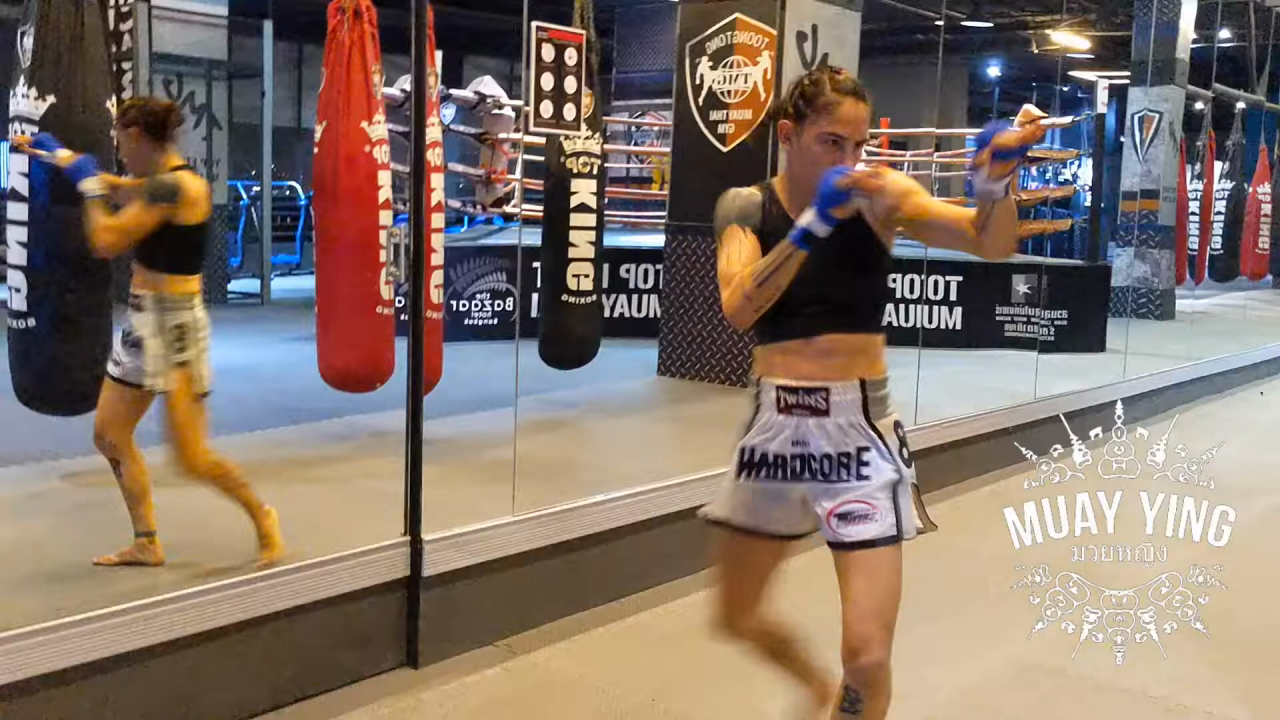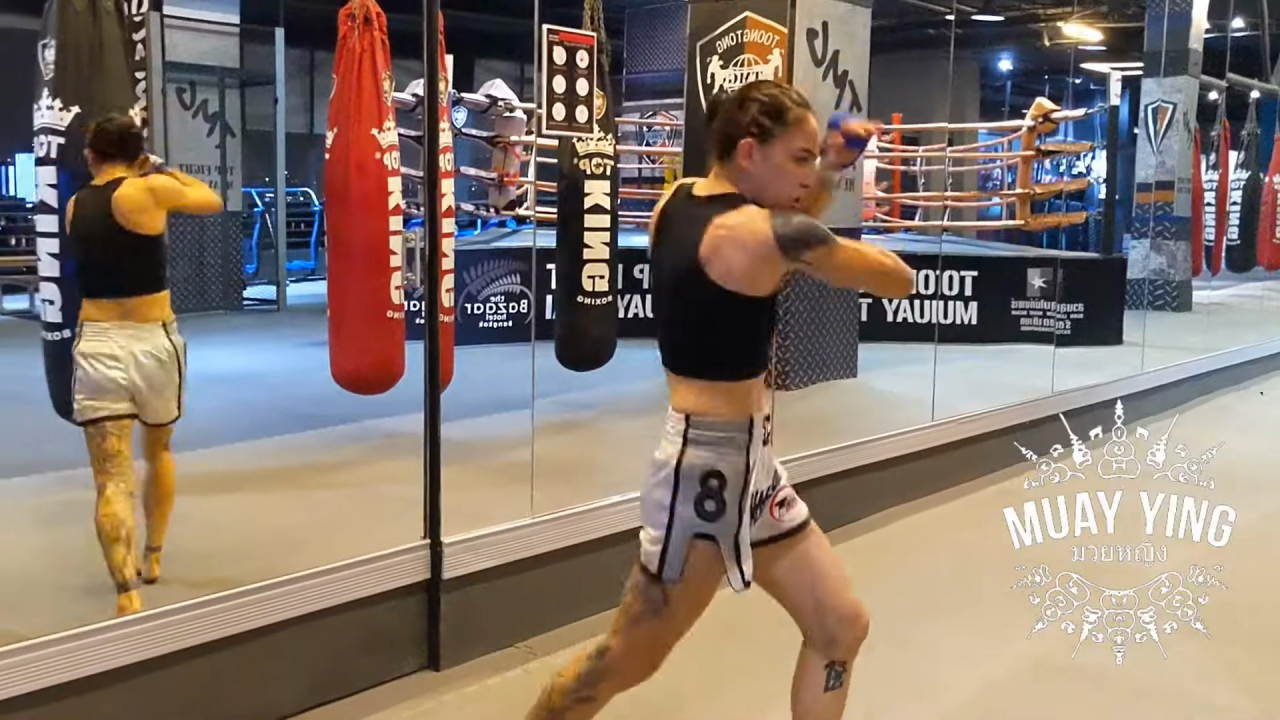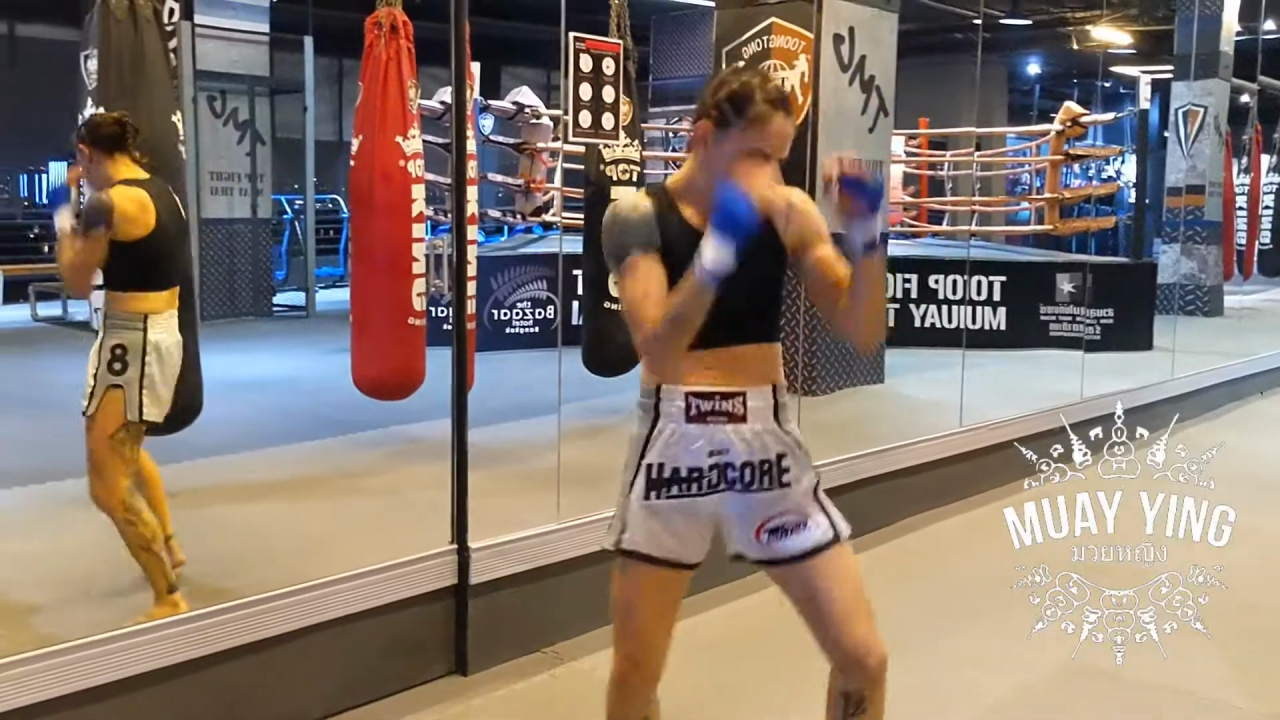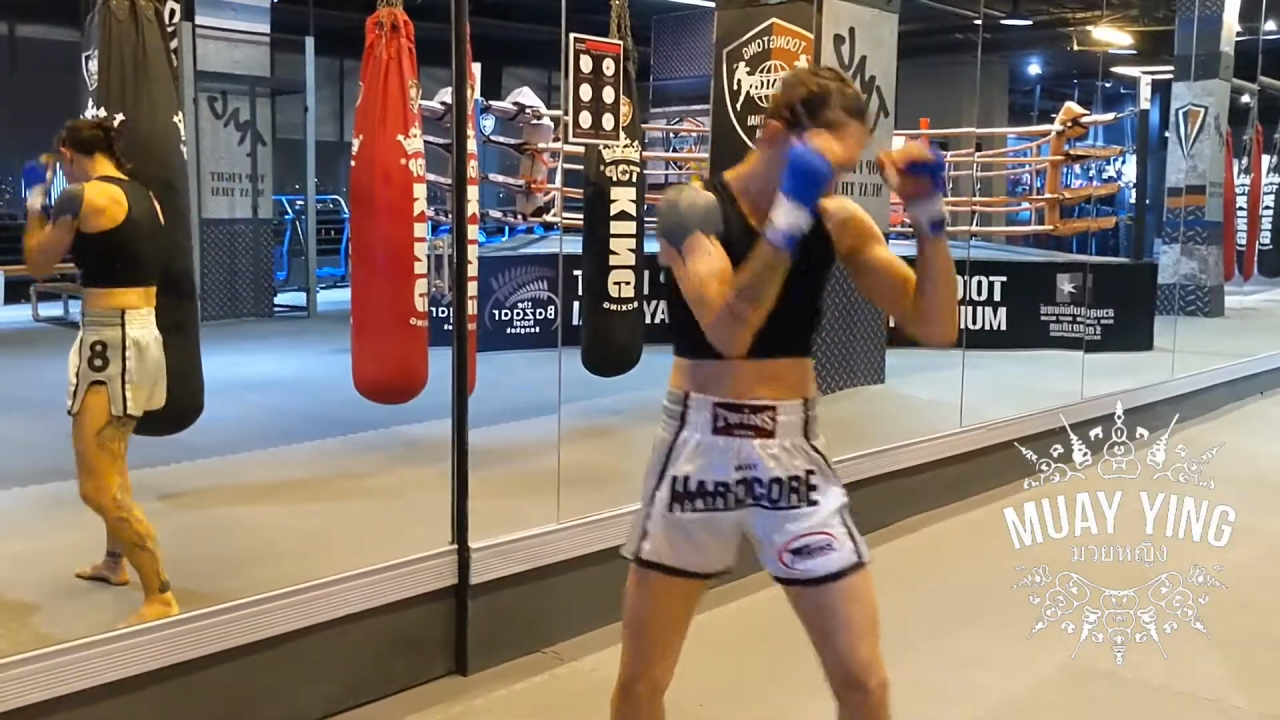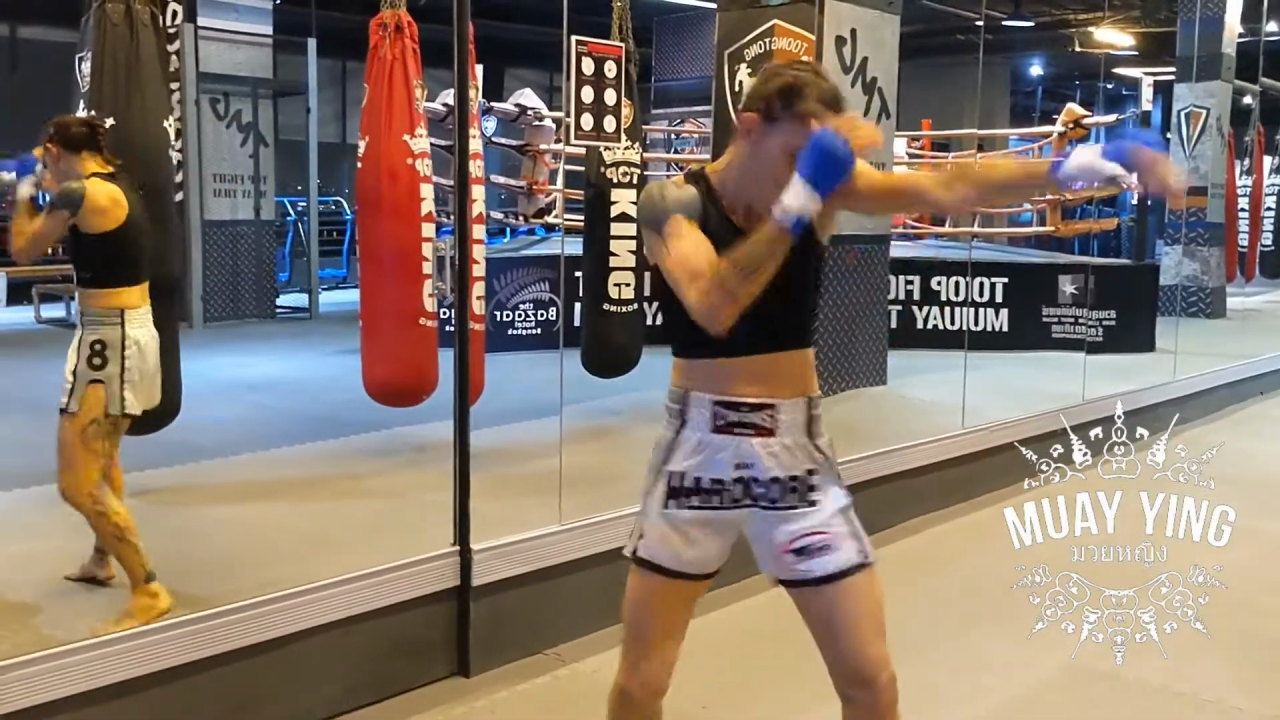
dt=0.5s
person 1, frame 1
left shoulder: (881, 197)
right shoulder: (744, 207)
left elbow: (990, 244)
right elbow: (740, 309)
left wrist: (995, 177)
right wrist: (814, 221)
left hip: (859, 434)
right hip: (774, 433)
left knee: (867, 654)
right knee: (735, 616)
person 1, frame 2
left shoulder: (683, 201)
right shoulder: (758, 231)
right elbow: (896, 281)
left wrist: (835, 167)
left hip: (737, 455)
right hip: (712, 466)
left knee: (844, 625)
right knee: (628, 659)
person 1, frame 3
left shoulder: (786, 211)
right shoulder: (636, 216)
left elbow: (864, 331)
right elbow: (656, 343)
left wrist: (864, 229)
right wrist: (721, 245)
left hip: (766, 443)
right hip: (673, 446)
left knee: (863, 659)
person 1, frame 4
left shoulder: (839, 222)
right shoulder: (692, 208)
left elbow: (936, 328)
right elbow: (728, 331)
left wrist: (929, 216)
right wrist: (791, 211)
left hip: (793, 458)
right hip: (700, 454)
person 1, frame 5
left shoulder: (826, 186)
right shoulder: (673, 202)
left elbow: (954, 189)
right elbow: (713, 307)
left wrist: (1080, 164)
right wrist: (799, 198)
left hip: (790, 452)
right hip: (698, 455)
person 2, frame 1
left shoulder: (175, 187)
right shoulder: (163, 179)
left elbow: (107, 243)
right elbow: (122, 190)
left wrist: (89, 184)
right wrist: (58, 154)
left hip: (175, 326)
right hip: (145, 321)
left knee: (192, 457)
right knee: (109, 434)
left ankle: (261, 516)
right ankle: (147, 542)
person 2, frame 2
left shoulder: (77, 205)
right shoulder: (148, 190)
right elbow: (211, 202)
left hip: (99, 349)
right hip: (155, 345)
left knee: (113, 484)
right knee: (160, 452)
left ankle: (127, 595)
right ankle: (150, 558)
person 2, frame 3
left shoulder: (109, 203)
right shoulder: (163, 193)
left elbow: (76, 282)
left wrist: (65, 222)
left hip: (132, 344)
right hip: (163, 335)
left knee: (110, 488)
right knee: (129, 455)
left ankle: (170, 600)
right ankle: (167, 550)
person 2, frame 4
left shoulder: (80, 196)
right shoulder: (144, 196)
left elbow: (38, 262)
left wrist: (36, 198)
left hip: (111, 342)
right hip: (142, 335)
left knee: (99, 486)
right knee: (108, 460)
left ankle: (160, 598)
right ankle: (115, 561)
person 2, frame 5
left shoulder: (77, 194)
right shoulder: (122, 187)
left elbow: (22, 249)
left wrist: (26, 191)
right wrist: (46, 193)
left hip: (108, 342)
right hip: (131, 333)
left knee: (77, 483)
right knee: (100, 457)
left ankle: (148, 592)
right ankle: (101, 558)
